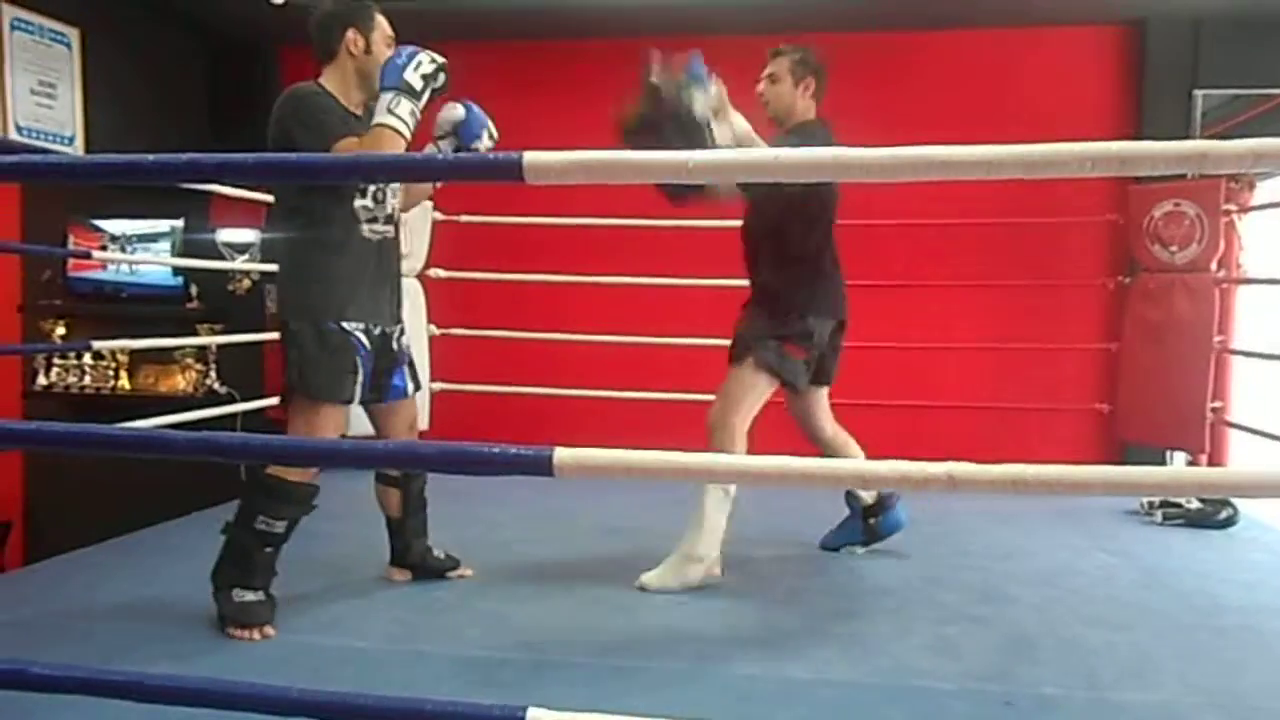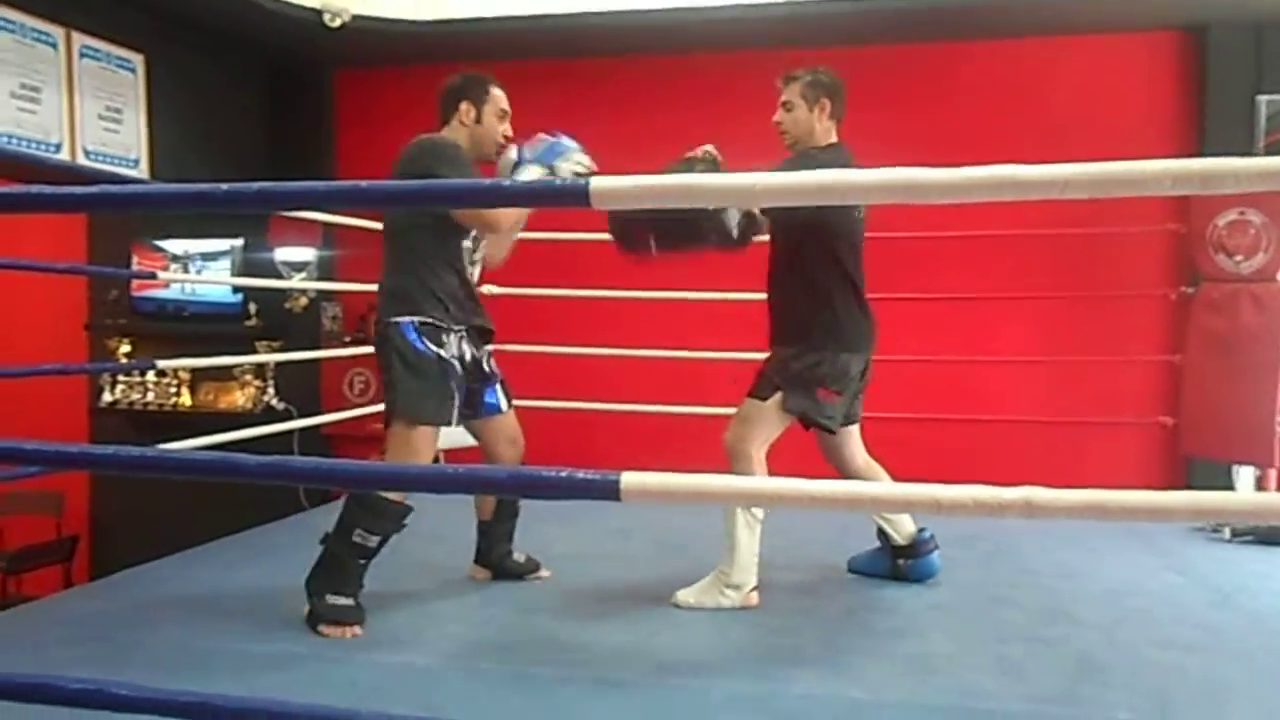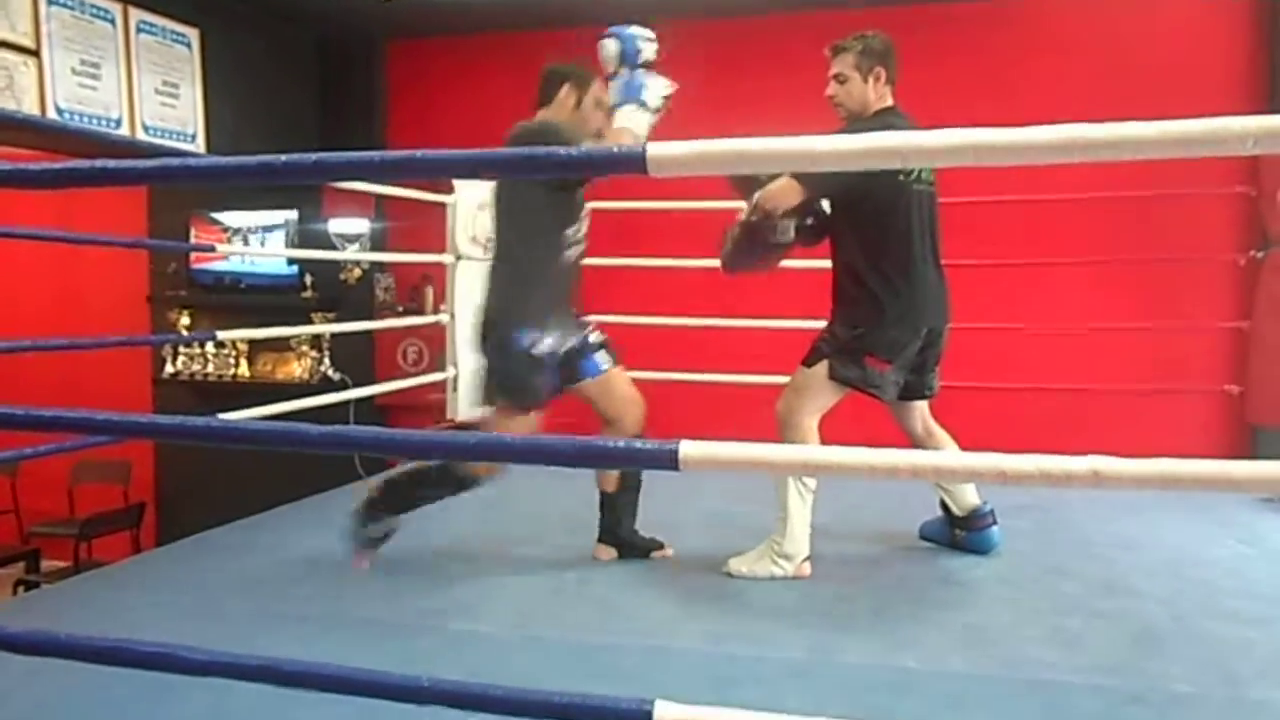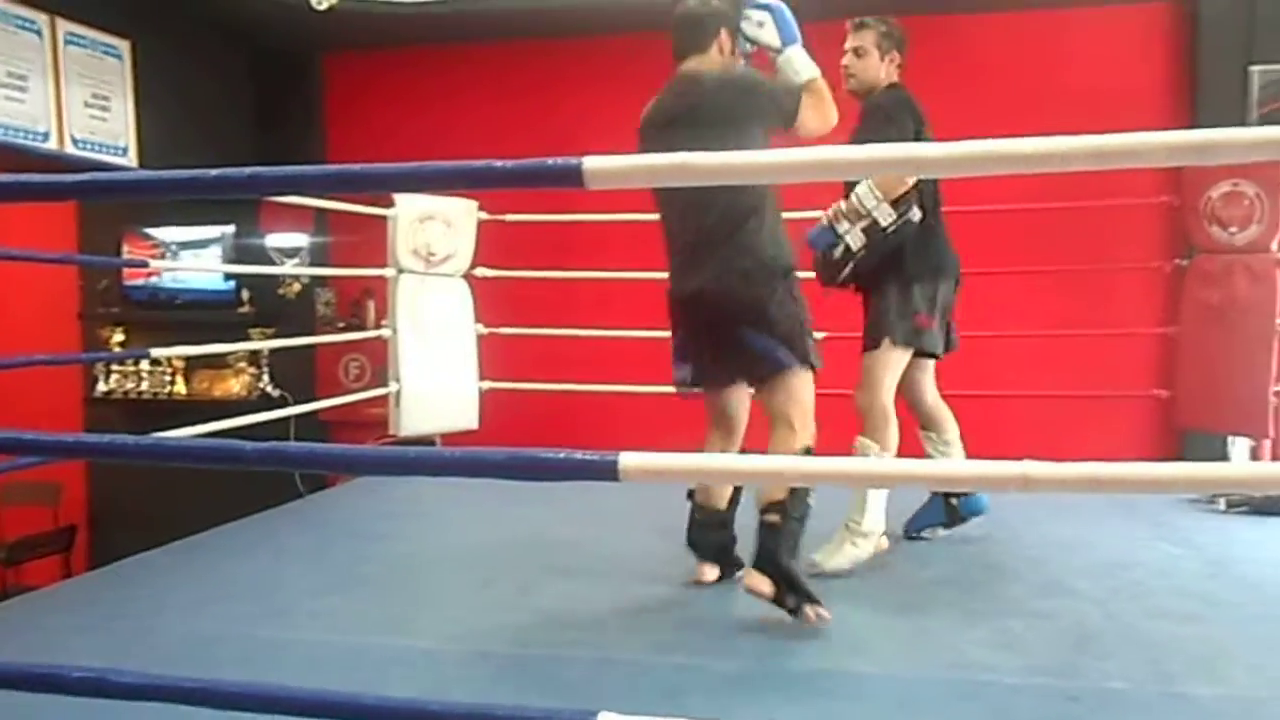
dt=1s
person 1, frame 1
left shoulder: (365, 118)
right shoulder: (303, 105)
left elbow: (403, 193)
right elbow: (374, 164)
left wrist: (455, 142)
right wrist: (404, 92)
left hip: (378, 310)
right hip: (327, 312)
left knee: (402, 435)
right knee: (311, 447)
left ankle: (410, 552)
right ankle: (239, 581)
person 1, frame 2
left shoulder: (471, 169)
right shoulder: (429, 153)
left elbow: (499, 242)
right elbow: (495, 222)
left wrist: (534, 167)
right wrist: (533, 169)
left hip: (460, 332)
right hip: (419, 330)
left knee: (507, 446)
right knee: (409, 463)
left ankle: (494, 555)
right ankle: (332, 586)
person 1, frame 3
left shoulder: (543, 133)
right shoulder: (539, 133)
right elbow: (618, 153)
left wrist: (633, 79)
right wrist: (635, 105)
left hip: (557, 320)
right hip: (523, 325)
left knee: (629, 412)
left ankle: (618, 535)
right ankle: (381, 509)
person 1, frame 4
left shoulder: (656, 117)
right shoulder: (746, 87)
right elbow: (824, 122)
left hip: (693, 291)
right hip: (754, 281)
left knee: (728, 421)
right knee: (794, 421)
left ankle: (714, 553)
right ankle: (774, 565)
person 2, frame 1
left shoulder: (812, 140)
right shoulder: (791, 144)
left elbow: (766, 156)
right elbow: (745, 187)
left wrist: (715, 116)
left hip: (799, 306)
right hip: (801, 305)
left knee: (727, 418)
right knee: (814, 420)
left ankle: (698, 556)
right ankle: (875, 507)
person 2, frame 2
left shoulder: (822, 165)
right shoulder: (826, 171)
right elbow: (772, 222)
left hip: (821, 340)
right hip: (838, 336)
left knee: (743, 441)
right knee: (845, 453)
left ankle: (737, 581)
right ankle: (912, 546)
person 2, frame 3
left shoulder: (864, 139)
right shoulder: (910, 138)
left elbow: (778, 199)
left wrist: (751, 214)
right wrist: (808, 216)
left hip: (880, 313)
right hip: (923, 308)
left knee: (795, 411)
right knee: (916, 419)
left ankle: (788, 552)
right ankle: (974, 519)
person 2, frame 4
left shoulder: (887, 108)
right shoulder: (883, 114)
left elbow: (899, 176)
left wrist: (841, 222)
right wrist: (852, 231)
left hip: (909, 272)
right hip: (904, 270)
left knee: (873, 395)
right knee: (917, 389)
left ankle: (864, 529)
right ankle: (959, 493)
